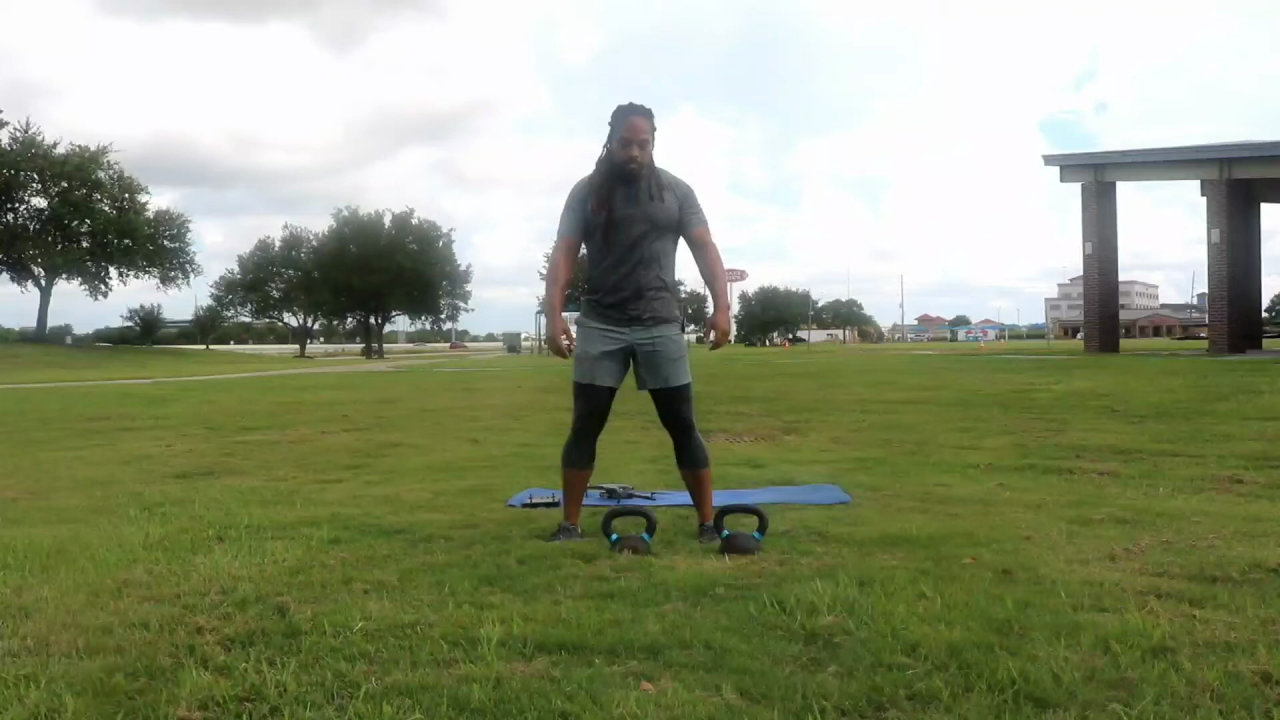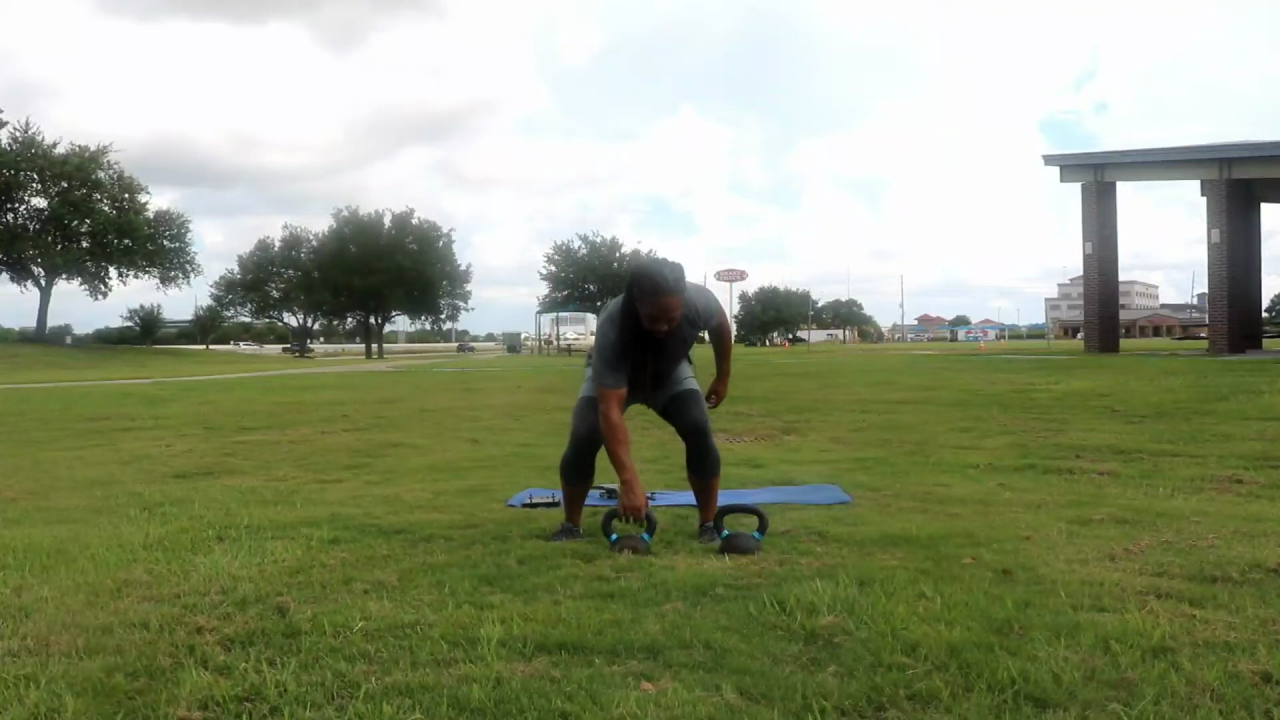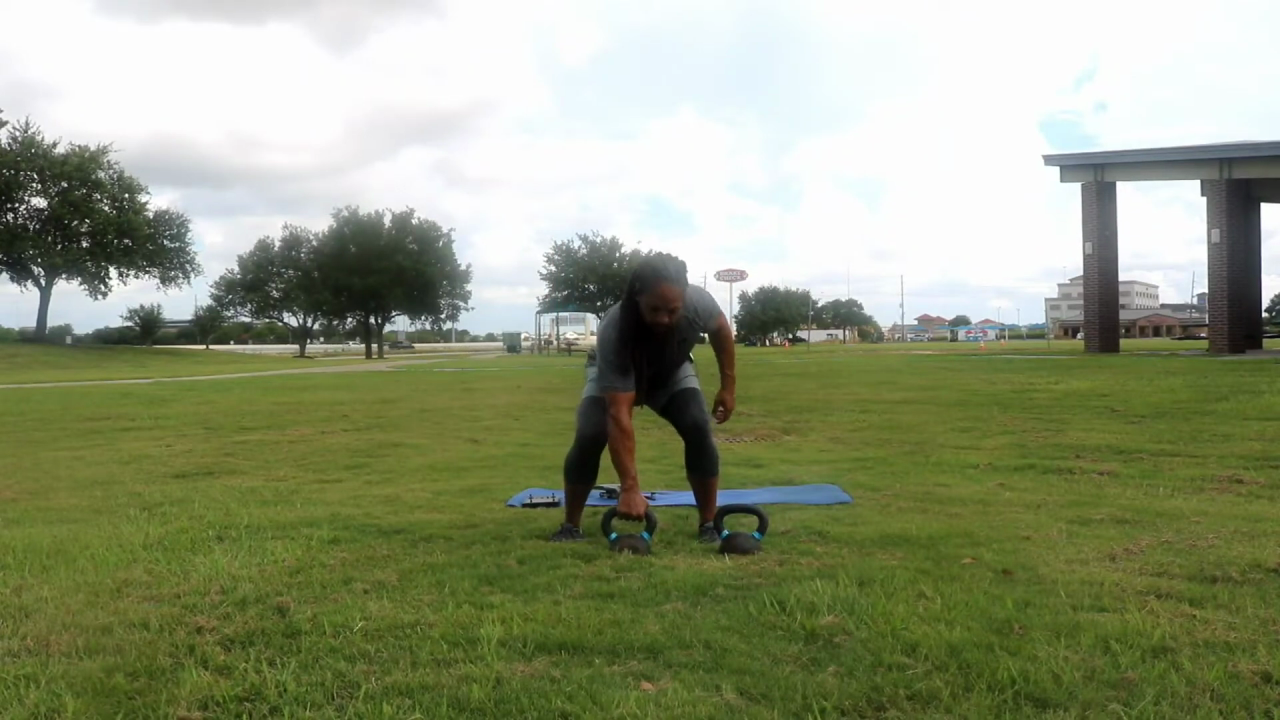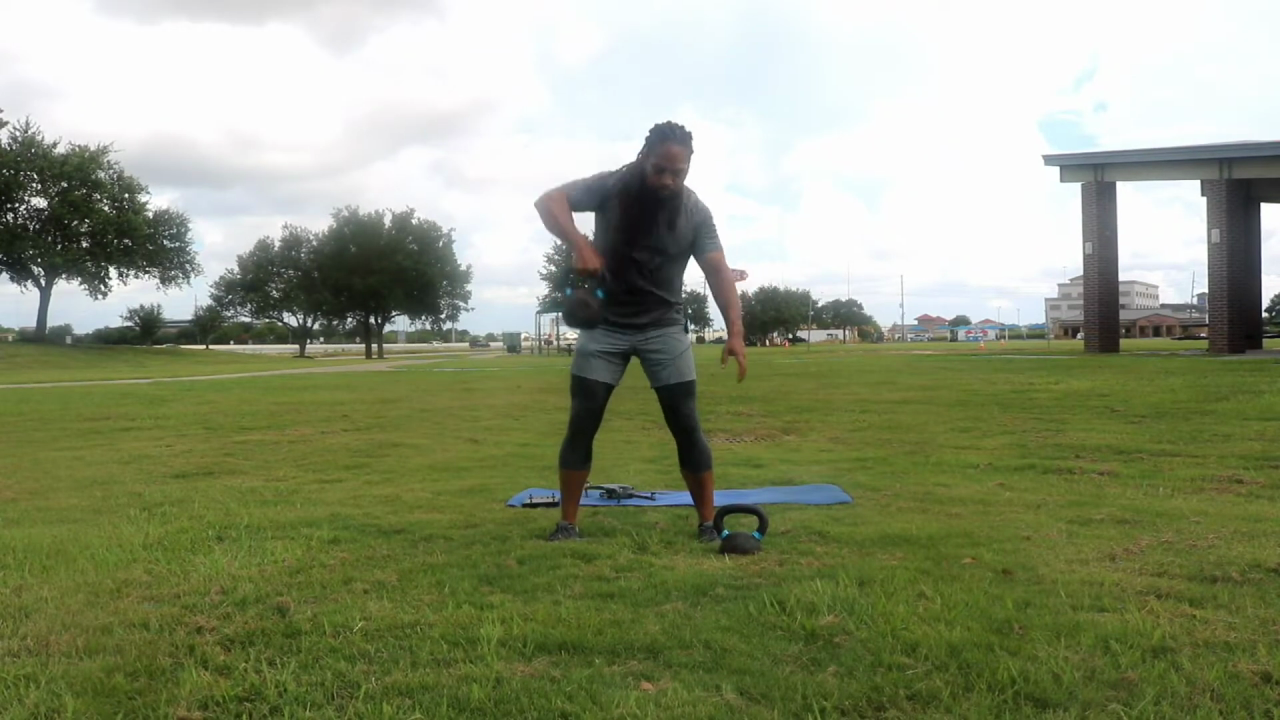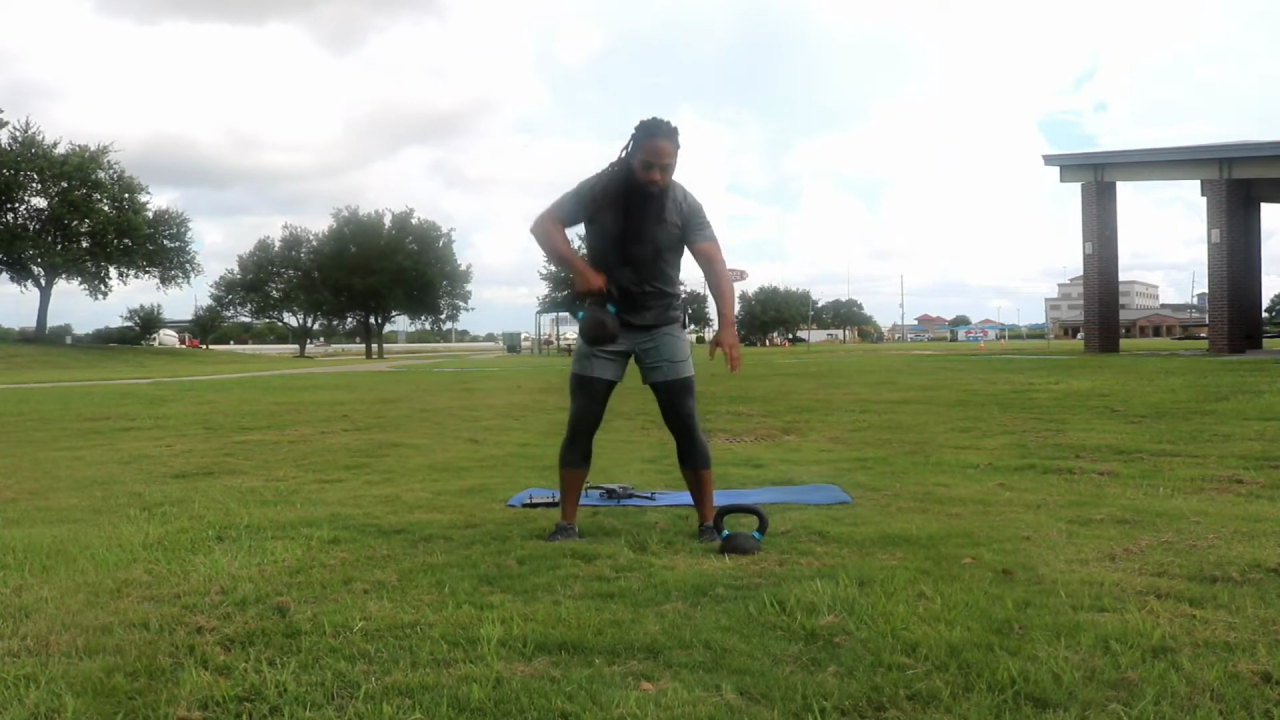
dt=1s
person 1, frame 1
left shoulder: (675, 190)
right shoulder: (586, 191)
left elbow: (704, 247)
right elbow: (563, 255)
left wrist: (721, 306)
right wrist: (554, 315)
left hip: (660, 324)
right hip: (600, 325)
left knee: (682, 425)
right knee: (586, 426)
left ankle: (708, 523)
right ankle: (569, 524)
person 1, frame 2
left shoulder: (700, 301)
right shoulder: (612, 325)
left elbow: (721, 327)
right elbow: (610, 412)
left wrist: (722, 378)
right wrist: (629, 482)
left hip: (670, 373)
right hip: (613, 376)
left knee: (699, 429)
right knee: (583, 437)
left ankle: (708, 525)
right ankle: (570, 525)
person 1, frame 3
left shoulder: (698, 301)
right shoulder: (616, 328)
left elbow: (721, 329)
right elbow: (619, 417)
left wrist: (728, 385)
right wrist: (630, 490)
left hip: (671, 374)
right hip: (614, 379)
left knee: (698, 429)
right knee: (589, 437)
left ankle: (708, 525)
right ankle: (570, 526)
person 1, frame 4
left shoulder: (695, 210)
right shoulder: (615, 186)
left elbow: (718, 271)
right elbow: (548, 202)
left wrist: (735, 332)
right wrist: (579, 243)
left hip: (664, 328)
right hip: (606, 325)
left knee: (686, 425)
right knee: (582, 424)
left ankle: (708, 523)
right ankle: (567, 523)
person 1, frame 5
left shoulder: (684, 205)
right shoulder: (602, 190)
left elbow: (713, 264)
right elbow: (543, 227)
left wrist: (727, 324)
right wrist: (580, 270)
left hip: (663, 326)
left knee: (685, 423)
right knee: (581, 424)
left ankle: (707, 523)
right ankle: (567, 523)
